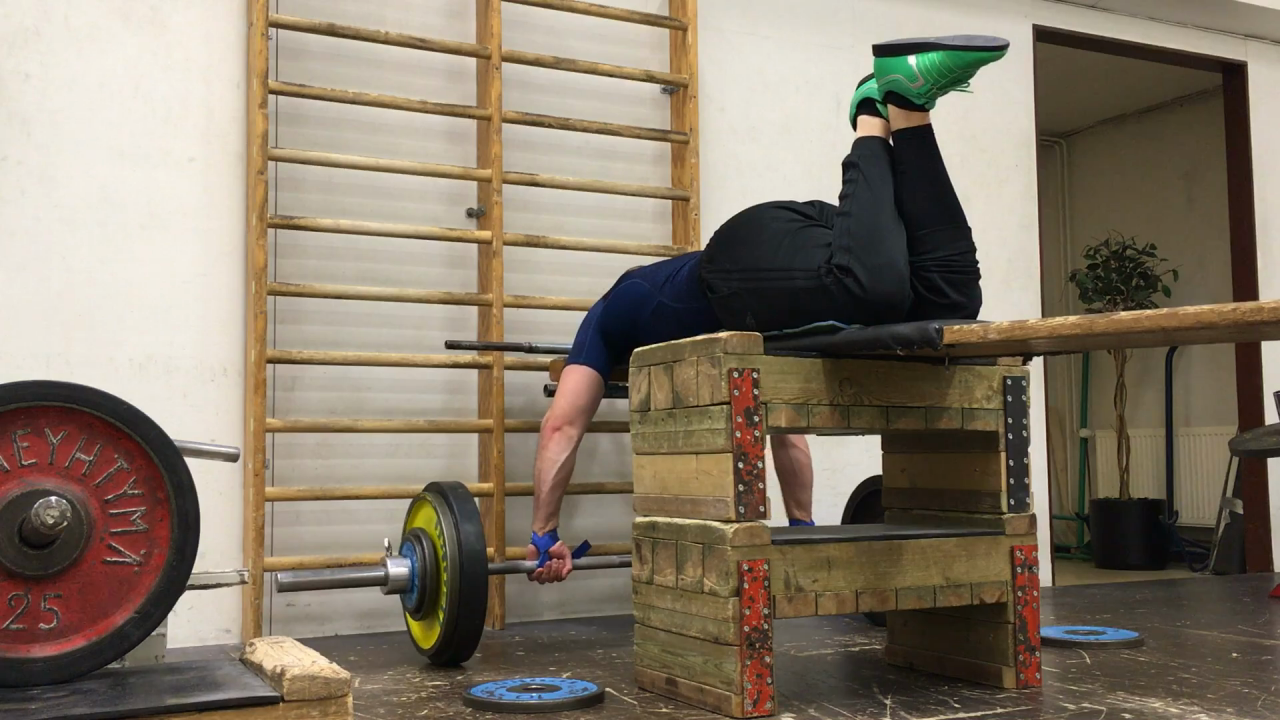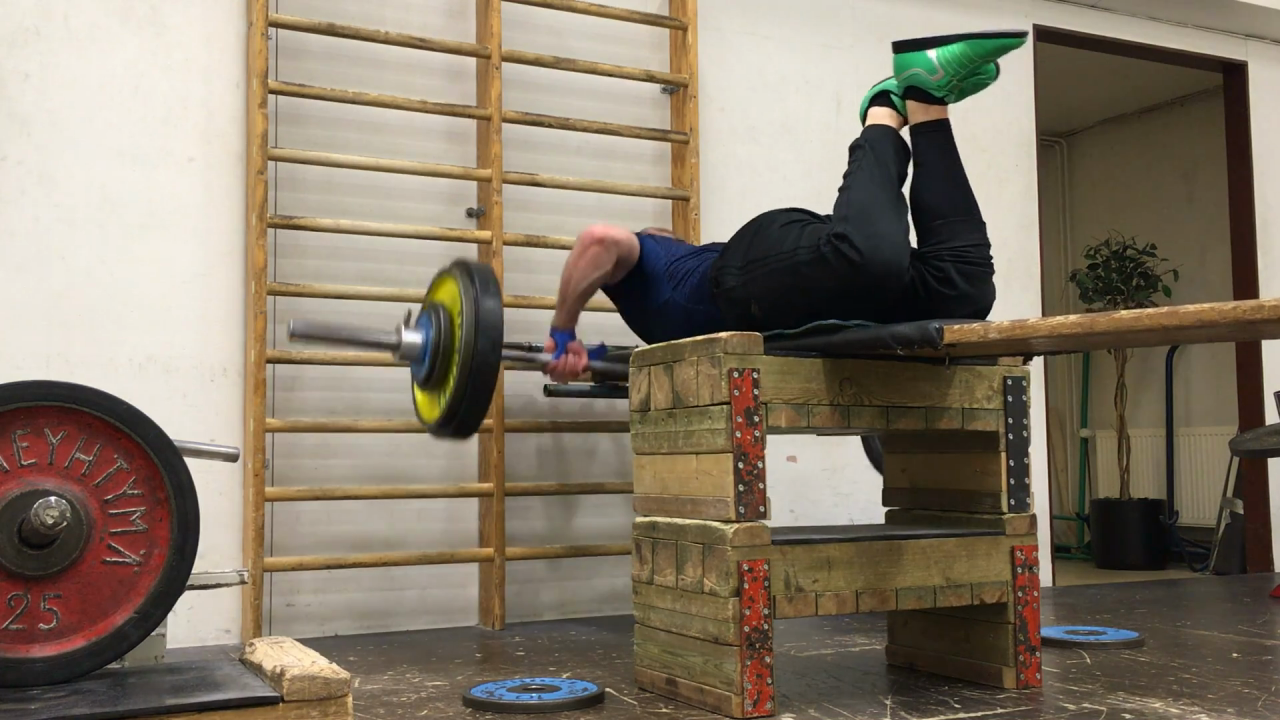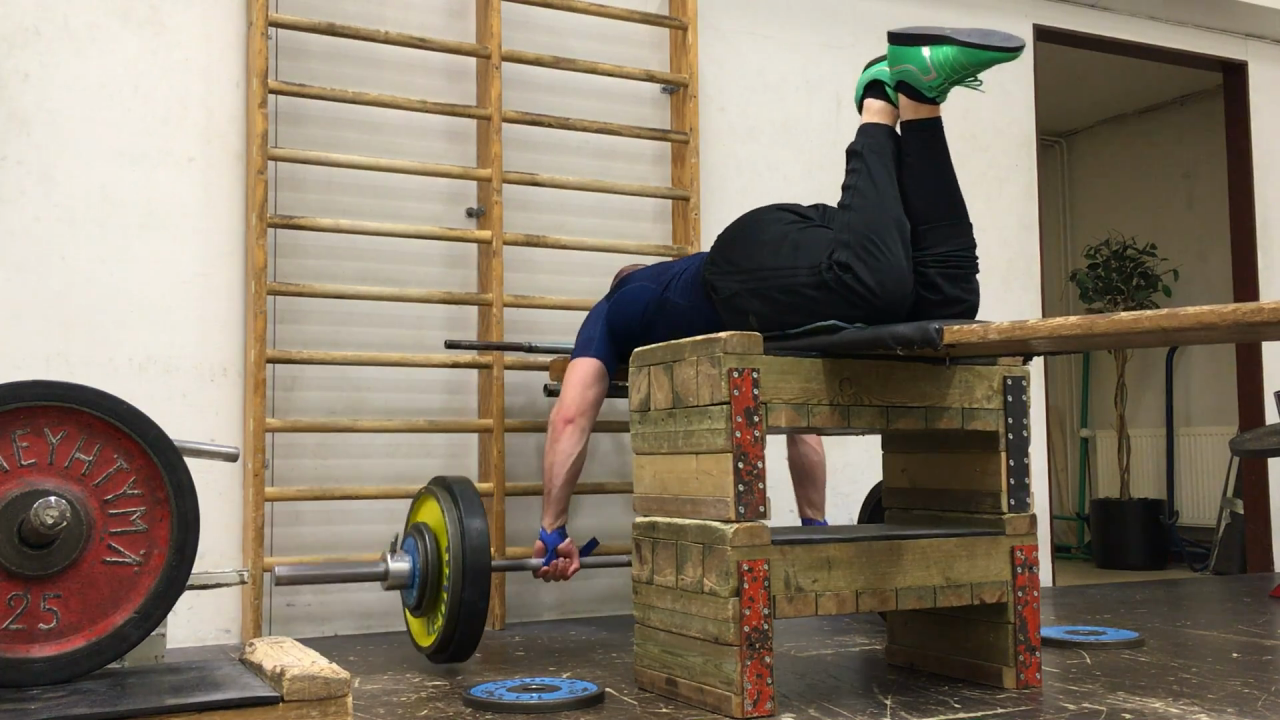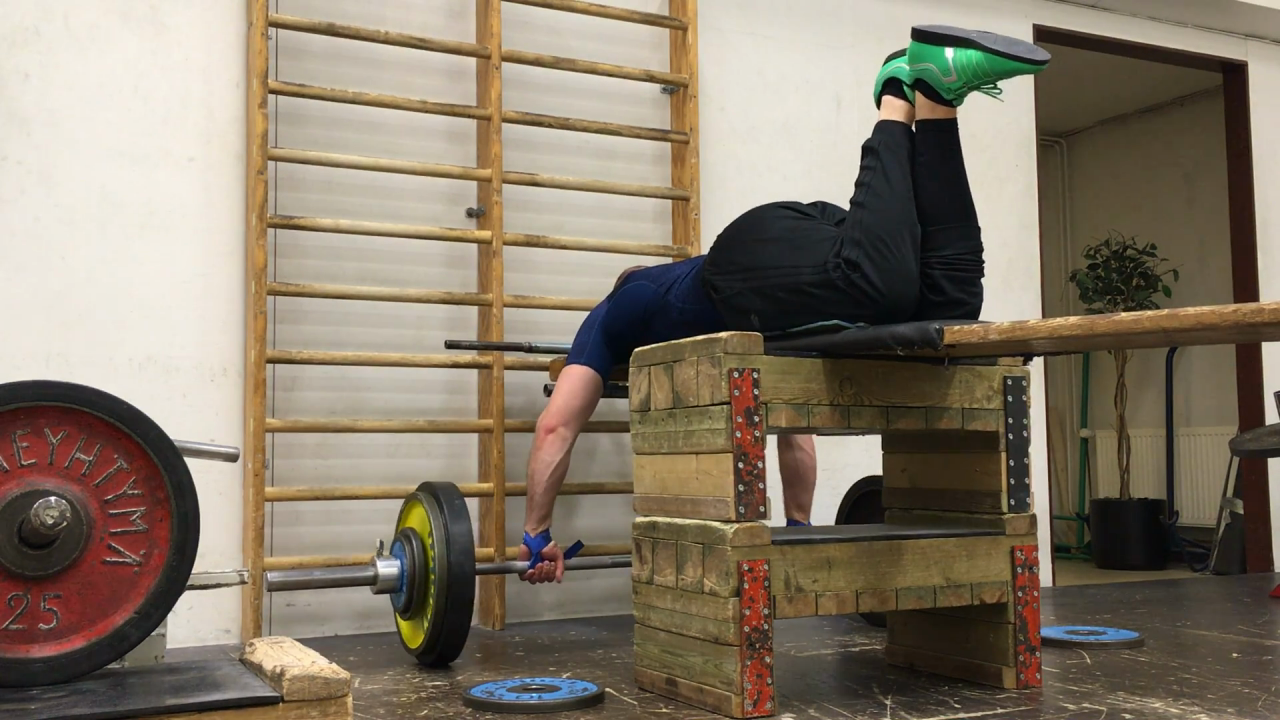
dt=0.7s
person 1, frame 1
left shoulder: (612, 315)
right shoulder: (738, 334)
left elbow: (563, 425)
right elbow: (783, 425)
left wrist: (545, 535)
right wrist: (801, 526)
left hip: (751, 261)
left knee: (873, 288)
right knee: (949, 300)
left ankle: (873, 121)
person 1, frame 2
left shoulder: (635, 262)
left elbow: (600, 241)
left wrist: (562, 334)
left hip: (760, 275)
right knee: (963, 291)
left ankle: (884, 115)
person 1, frame 3
left shoulder: (613, 314)
right shoulder: (713, 309)
left elbow: (571, 418)
left wrist: (553, 530)
right wrist: (816, 526)
left hip: (759, 266)
left knee: (881, 285)
left ankle: (880, 104)
person 1, frame 4
left shoulder: (613, 318)
left elbow: (556, 426)
right elbow: (793, 427)
left wrist: (537, 535)
right wrist: (799, 527)
left hip: (758, 260)
left knee: (882, 285)
right knee: (950, 302)
left ankle: (899, 103)
right ankle: (931, 92)
